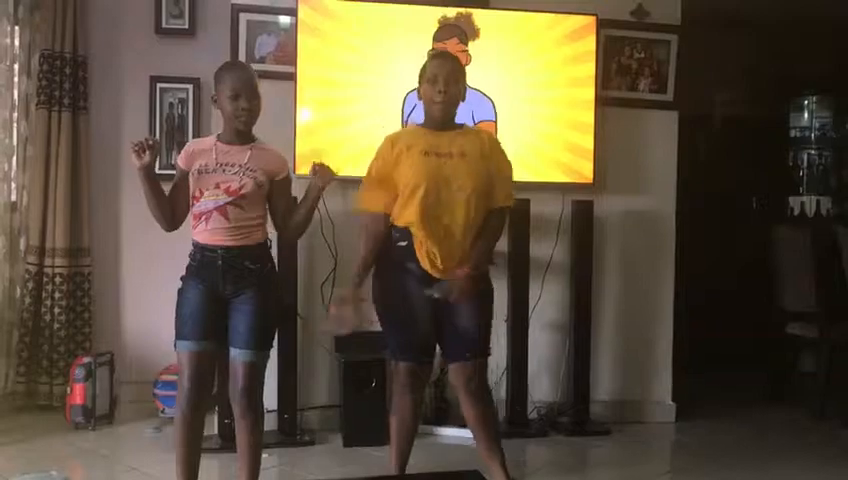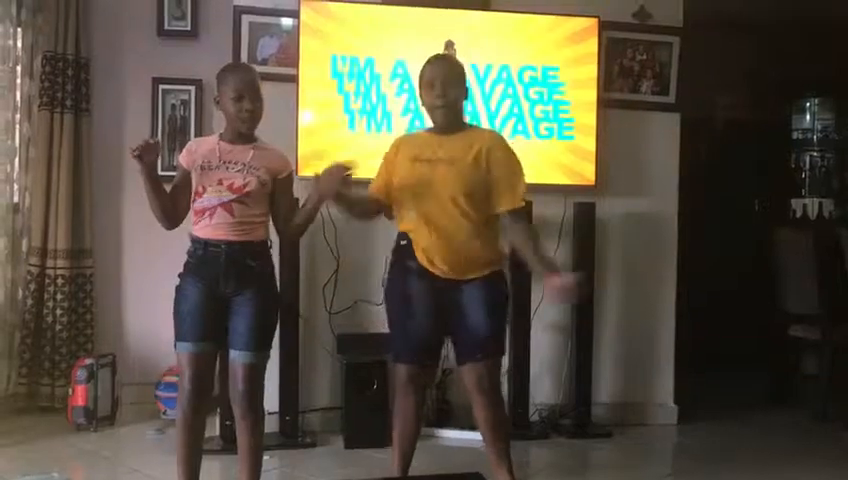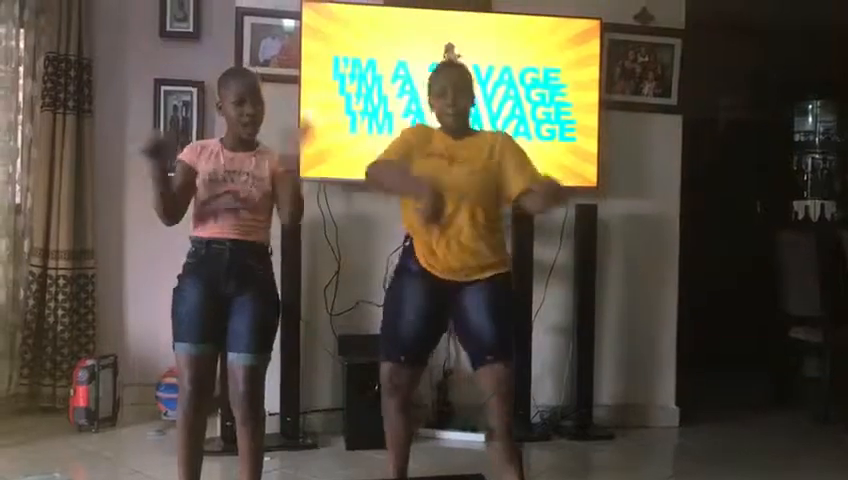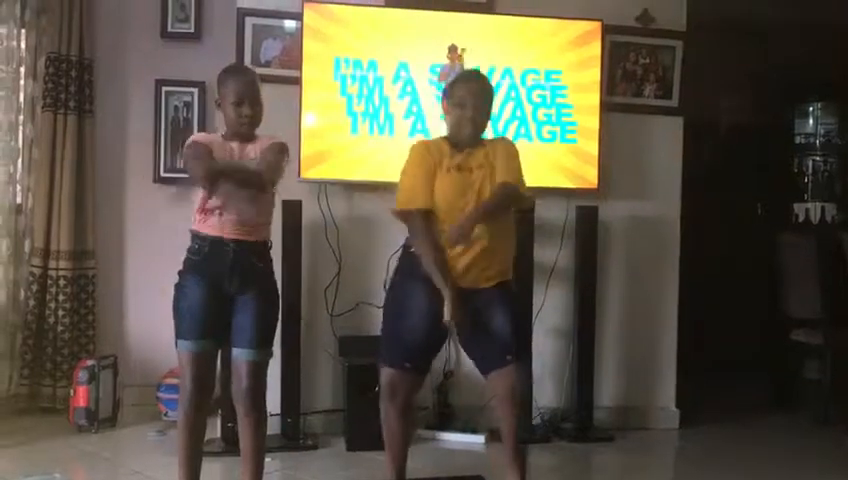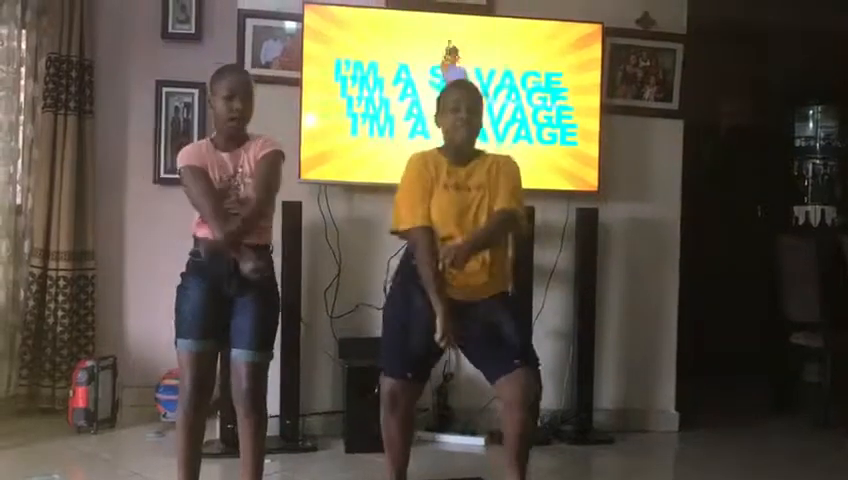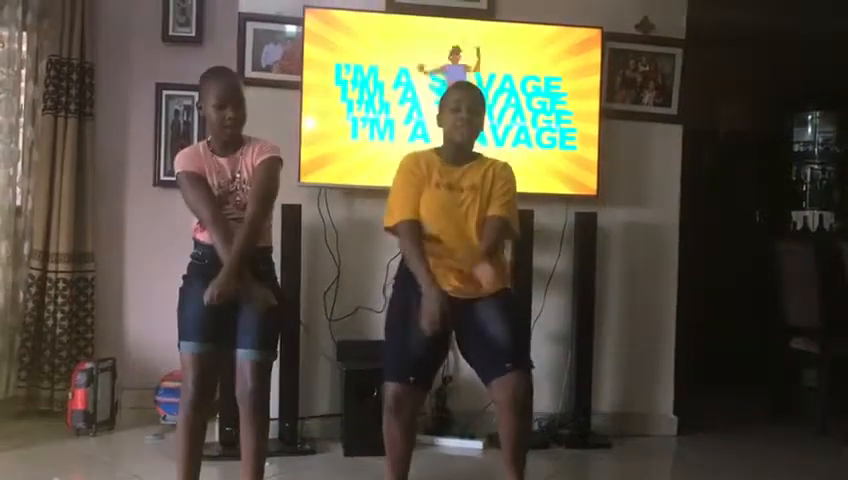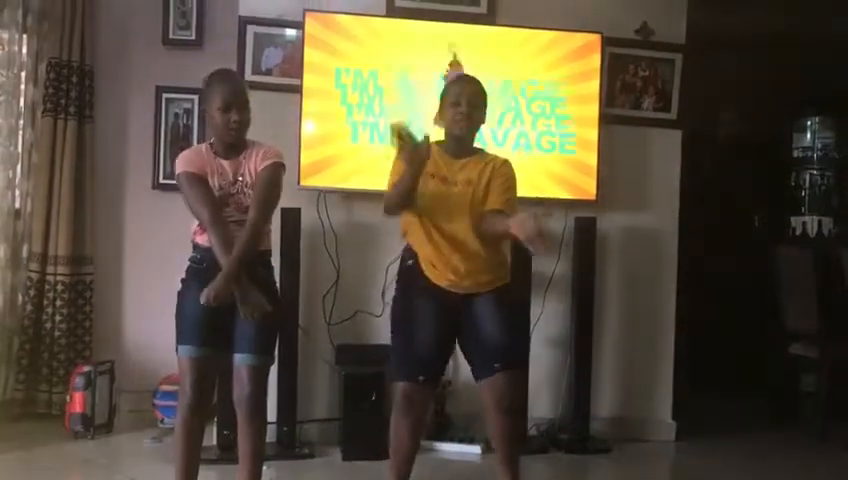
dt=0.2s
person 1, frame 1
left shoulder: (486, 144)
right shoulder: (397, 144)
left elbow: (496, 215)
right elbow: (376, 220)
left wrist: (469, 270)
right wrist: (354, 285)
left hip: (465, 275)
right hip: (407, 269)
left knee: (469, 377)
right knee: (408, 373)
person 1, frame 2
left shoulder: (490, 145)
right shoulder: (403, 148)
left elbow: (510, 216)
right elbow: (376, 205)
left wrist: (547, 269)
right wrist: (339, 194)
left hip: (478, 276)
right hip: (416, 270)
left knee: (482, 379)
right knee: (409, 376)
person 1, frame 3
left shoulder: (498, 145)
right shoulder: (415, 138)
left elbow: (530, 196)
right elbow: (375, 174)
left wrist: (548, 195)
right wrist: (417, 187)
left hip: (483, 276)
right hip: (420, 271)
left knee: (499, 381)
right knee: (394, 376)
person 1, frame 4
left shoulder: (501, 149)
right shoulder: (424, 153)
left elbow: (509, 195)
right elbow: (418, 221)
left wrist: (474, 216)
right wrist: (447, 291)
left hip: (487, 283)
right hip: (423, 276)
left knee: (511, 384)
right knee: (394, 383)
person 1, frame 5
left shoulder: (502, 166)
right shoulder: (421, 165)
left elbow: (506, 221)
right elbow: (420, 240)
left wrist: (468, 246)
right wrist: (440, 308)
left hip: (487, 294)
right hip: (422, 289)
left knee: (525, 387)
right knee: (395, 391)
person 1, frame 6
left shoulder: (498, 172)
right shoulder: (415, 165)
left elbow: (498, 228)
right elbow: (406, 233)
left wrist: (484, 261)
right wrist: (430, 290)
left hip: (486, 294)
right hip: (422, 289)
left knee: (515, 391)
right knee: (398, 396)
person 1, frame 7
left shoulder: (498, 168)
right shoulder: (415, 156)
left elbow: (490, 221)
right elbow: (392, 204)
left wrist: (511, 225)
right wrist: (413, 167)
left hip: (486, 288)
right hip: (425, 283)
left knee: (502, 394)
right knee: (409, 393)
person 2, frame 1
left shoulder: (272, 161)
right shoulder: (193, 152)
left elbow: (289, 231)
right elbow: (169, 221)
left wrist: (315, 190)
right wrist: (146, 172)
left hip: (251, 273)
right hip: (201, 271)
left knee: (246, 389)
right knee: (191, 387)
person 2, frame 2
left shoulder: (275, 161)
right shoulder: (195, 151)
left elbow: (288, 229)
right elbow: (169, 218)
left wrist: (320, 193)
right wrist: (147, 171)
left hip: (252, 271)
right hip: (200, 268)
left knee: (246, 389)
right knee: (192, 387)
person 2, frame 3
left shoulder: (274, 161)
right shoulder: (197, 153)
left elbow: (290, 219)
right elbow: (169, 214)
left wrist: (293, 170)
right wrist: (157, 165)
left hip: (252, 272)
right hip: (201, 268)
left knee: (246, 391)
right knee: (192, 388)
person 2, frame 4
left shoulder: (271, 147)
right shoulder: (202, 143)
left elbow: (261, 177)
right elbow: (203, 174)
left wrist: (221, 171)
right wrist: (238, 189)
left hip: (253, 267)
right hip: (203, 264)
left knee: (249, 388)
right knee: (194, 386)
person 2, frame 5
left shoulder: (266, 149)
right shoulder: (194, 155)
left elbow: (261, 204)
right elbow: (210, 209)
left wrist: (226, 238)
right wrist: (240, 252)
left hip: (254, 270)
right hip: (204, 270)
left knee: (249, 389)
right knee: (193, 386)
person 2, frame 6
left shoulder: (264, 154)
right shoulder: (190, 159)
left elbow: (255, 217)
right elbow: (213, 222)
left wrist: (231, 275)
right wrist: (241, 278)
left hip: (256, 270)
right hip: (206, 268)
left knee: (253, 390)
right knee: (195, 388)
person 2, frame 7
left shoulder: (267, 158)
right shoulder: (191, 161)
left elbow: (257, 223)
right elbow: (212, 224)
left wrist: (230, 278)
right wrist: (238, 284)
left hip: (255, 272)
right hip: (204, 271)
left knee: (250, 394)
right knee: (193, 391)
